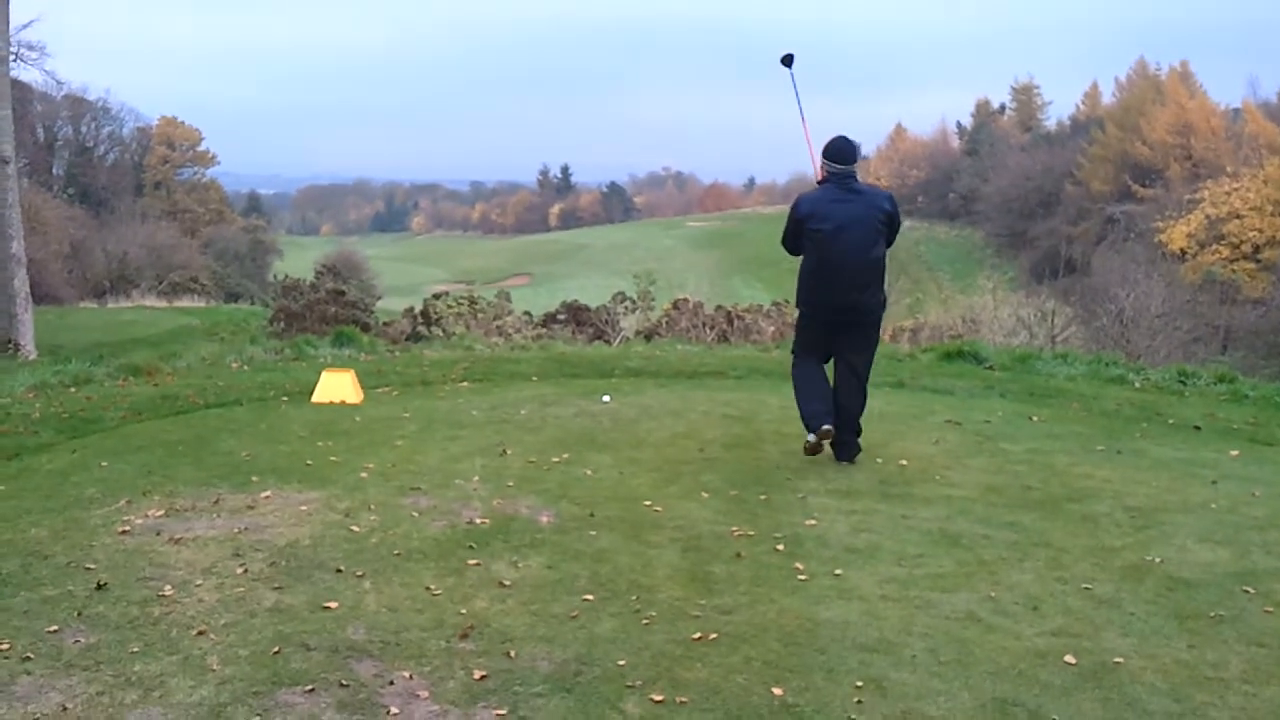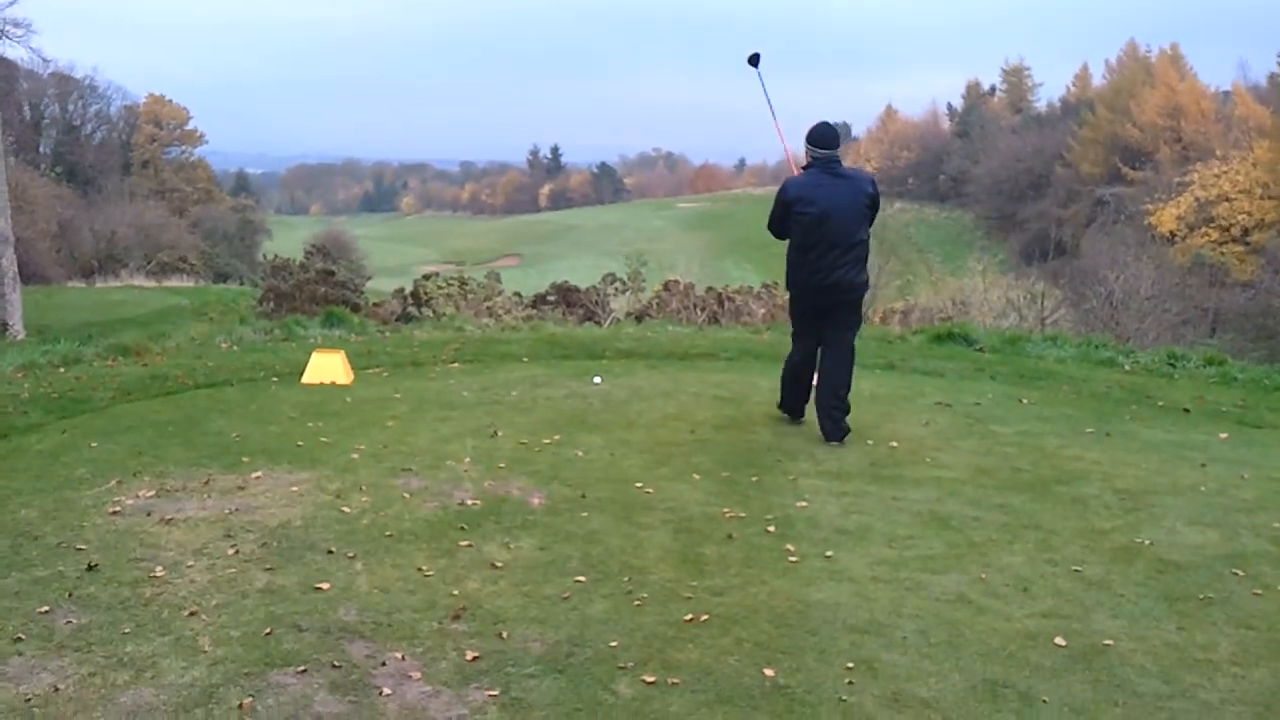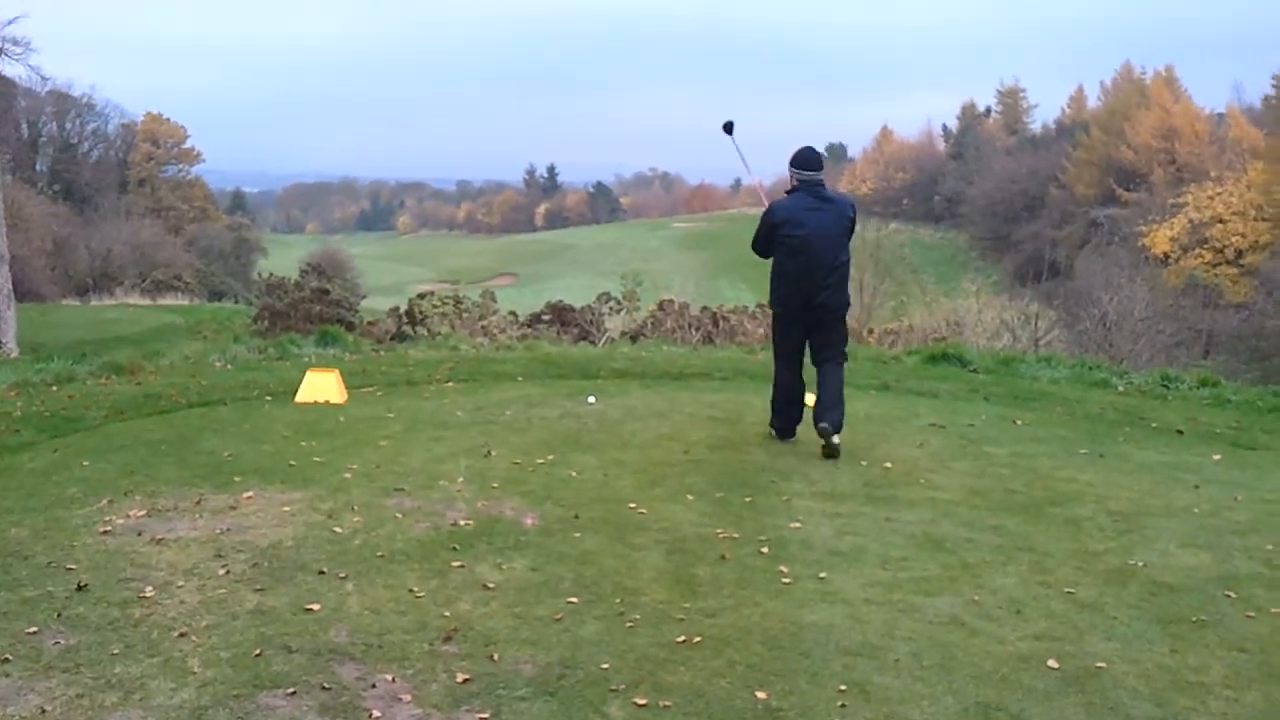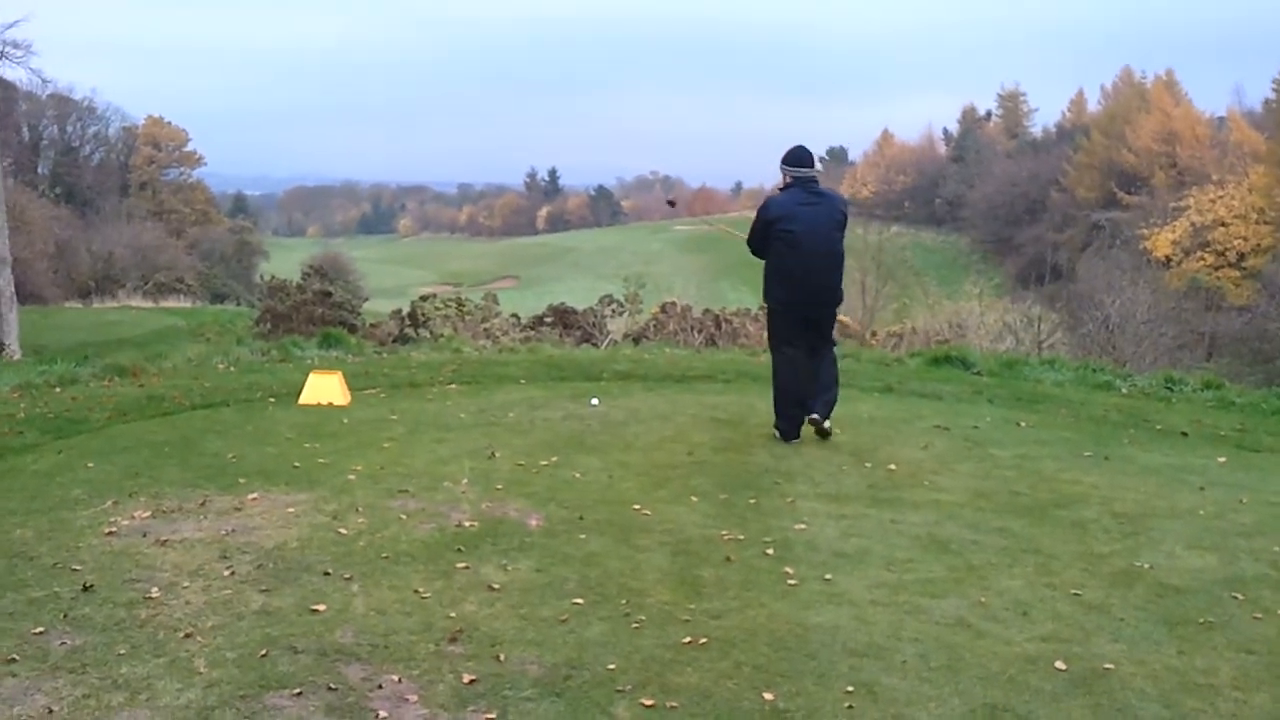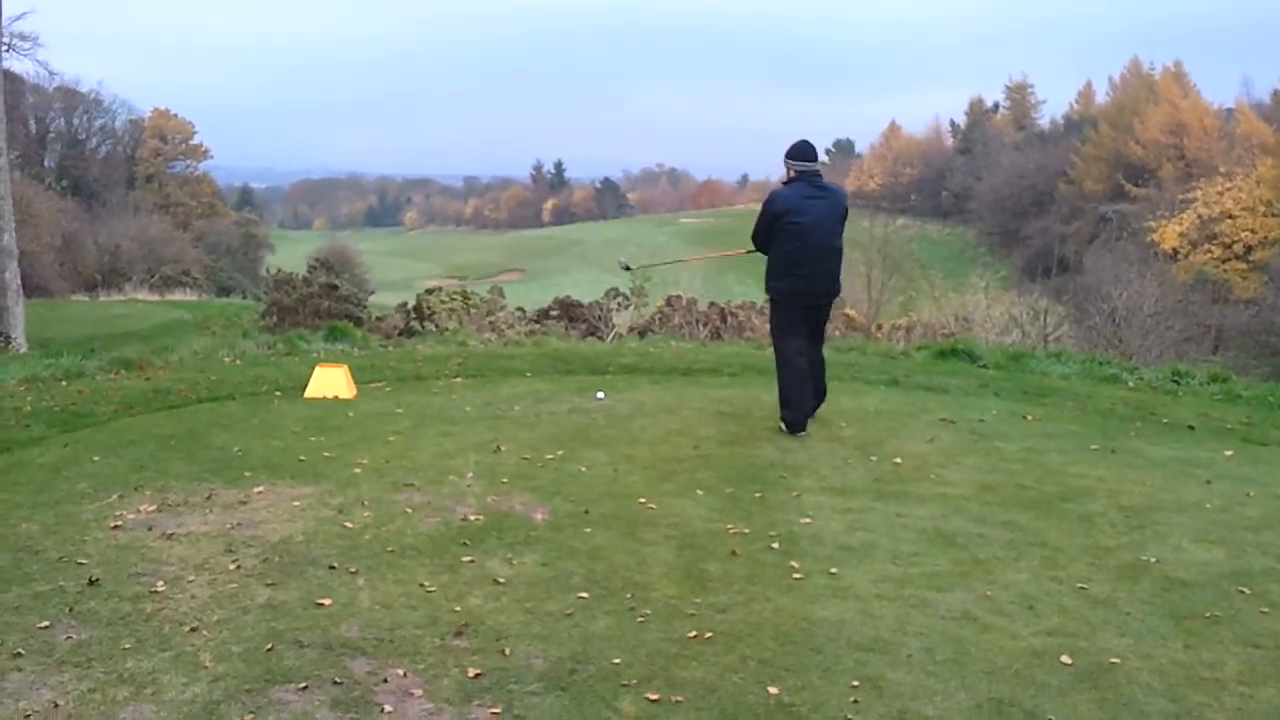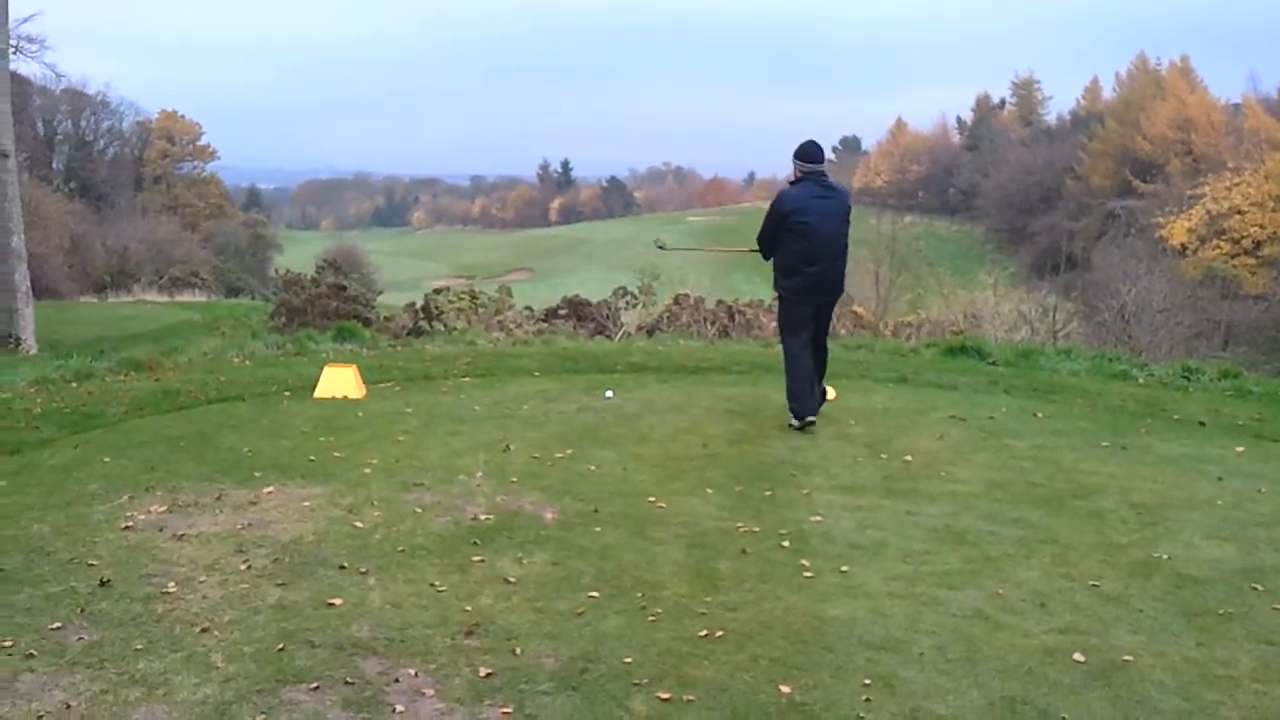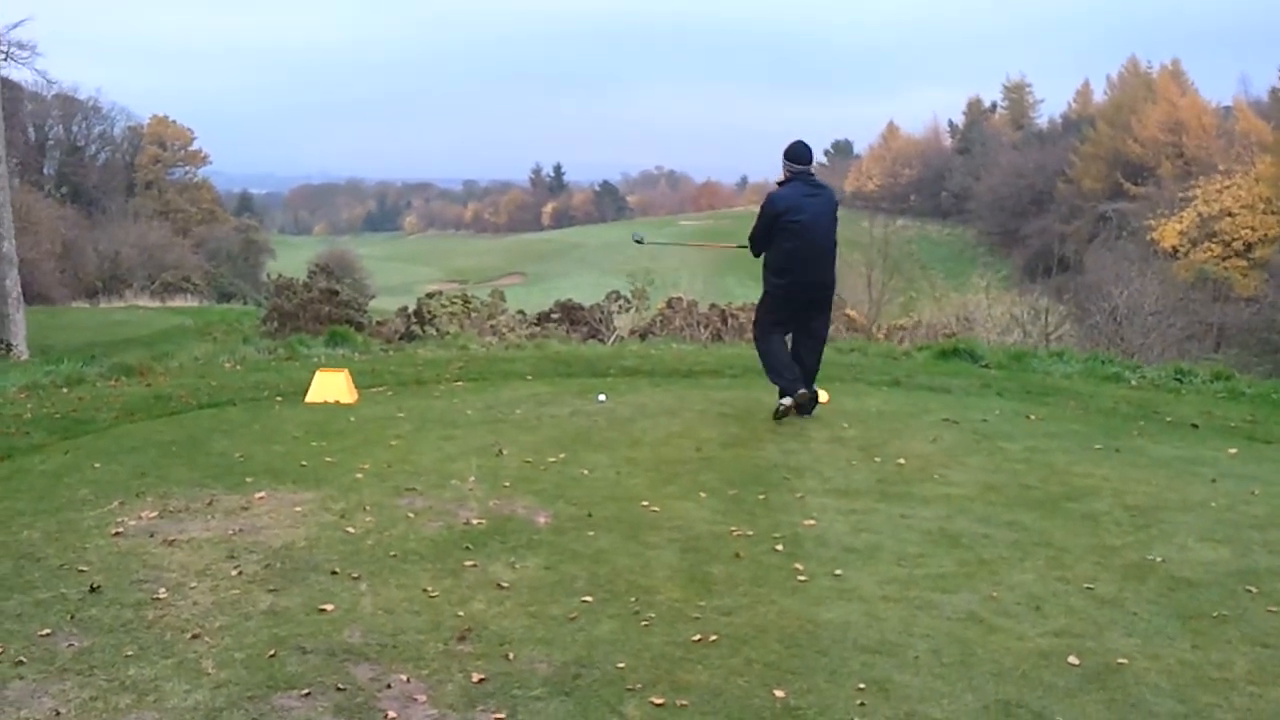
dt=0.2s
person 1, frame 1
left shoulder: (807, 203)
right shoulder: (882, 199)
left elbow: (791, 245)
right elbow: (889, 238)
left hip: (818, 303)
right hip: (865, 304)
left knee: (808, 359)
right knee: (853, 372)
left ankle: (819, 424)
right ankle: (845, 446)
person 1, frame 2
left shoulder: (794, 187)
right shoulder: (865, 183)
left elbow: (777, 229)
left hip: (806, 283)
right hip: (849, 284)
left knee: (804, 345)
right knee: (839, 352)
left ankle: (792, 406)
right ankle: (834, 426)
person 1, frame 3
left shoulder: (780, 210)
right shoulder: (845, 207)
left elbow: (761, 249)
left hip: (789, 302)
right hip: (832, 302)
left knee: (788, 362)
right knee: (831, 362)
left ankle: (784, 426)
right ankle: (830, 425)
person 1, frame 4
left shoulder: (774, 205)
right shoulder: (838, 203)
left elbow: (756, 246)
left hip: (785, 297)
right hip: (826, 295)
left knee: (788, 358)
right knee: (822, 351)
left ankle: (789, 427)
right ankle: (820, 411)
person 1, frame 5
left shoulder: (779, 199)
right shoulder: (838, 197)
left elbow: (760, 240)
left hip: (788, 288)
right hip: (825, 286)
left knee: (790, 350)
right knee: (813, 344)
left ankle: (795, 419)
right ankle: (813, 402)
person 1, frame 6
left shoulder: (787, 198)
right shoulder: (842, 197)
left elbow: (766, 240)
left wrist: (770, 252)
left hip: (795, 285)
right hip: (830, 284)
left knee: (796, 343)
right knee: (817, 340)
left ankle: (803, 411)
right ankle: (813, 397)
person 1, frame 7
left shoulder: (778, 198)
right shoulder: (828, 196)
left elbow: (759, 238)
left wrist: (756, 248)
left hip: (785, 283)
right hip: (820, 283)
left knee: (767, 332)
right knee: (811, 340)
left ankle: (791, 388)
right ankle: (805, 399)
